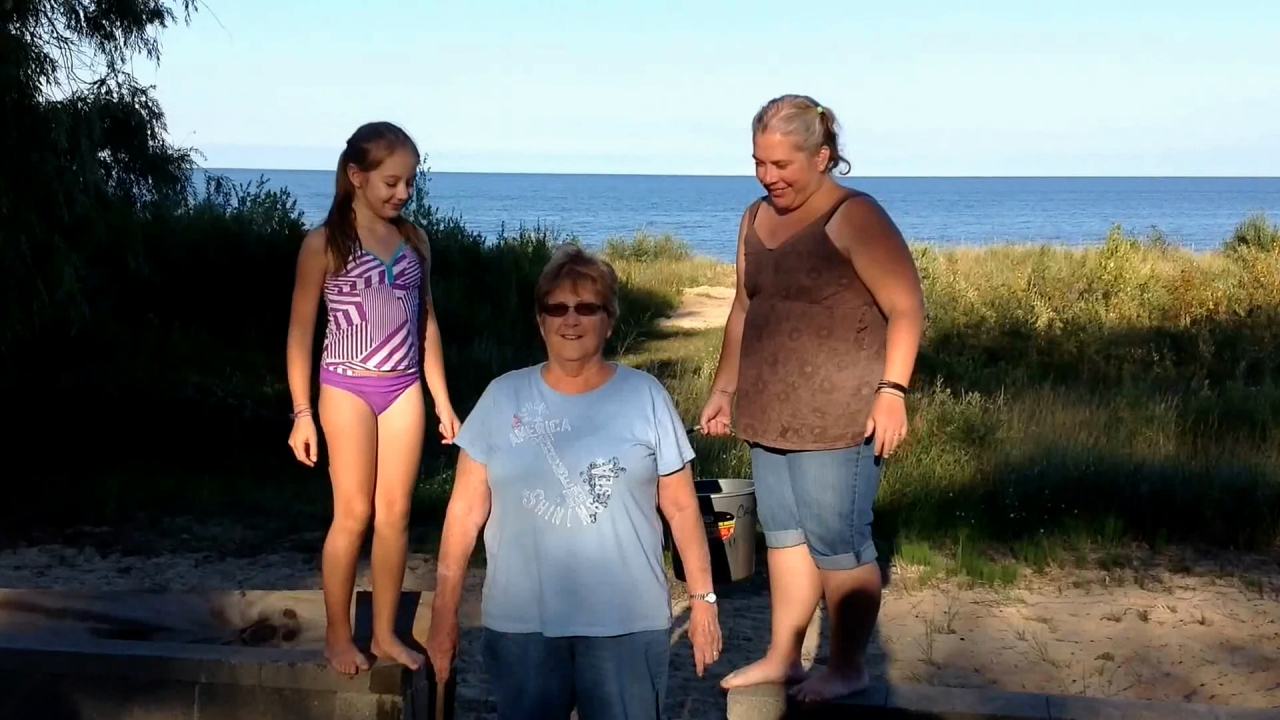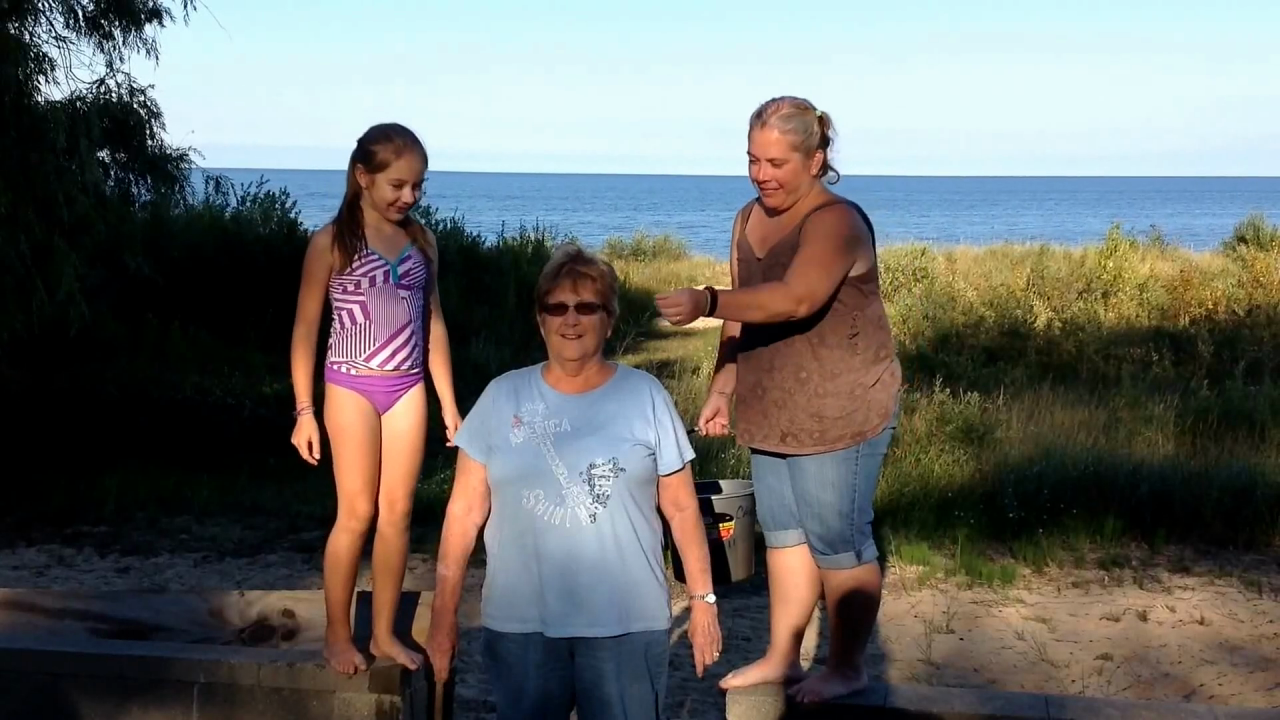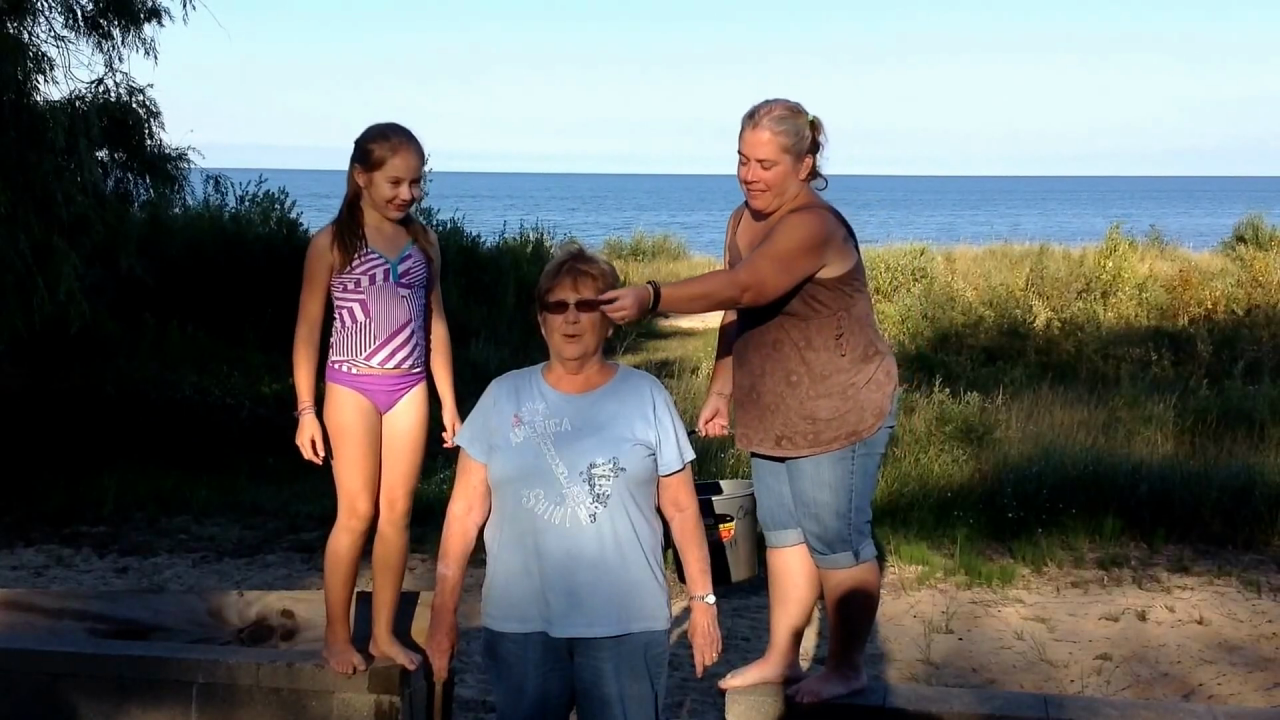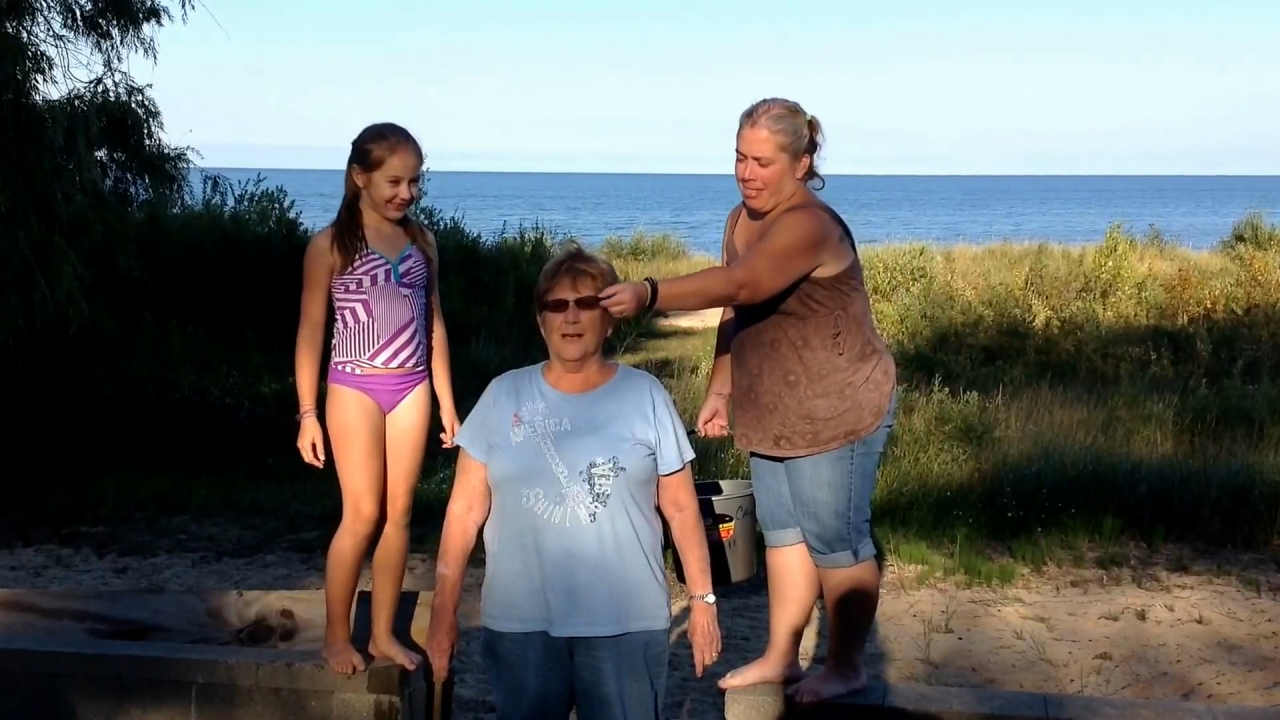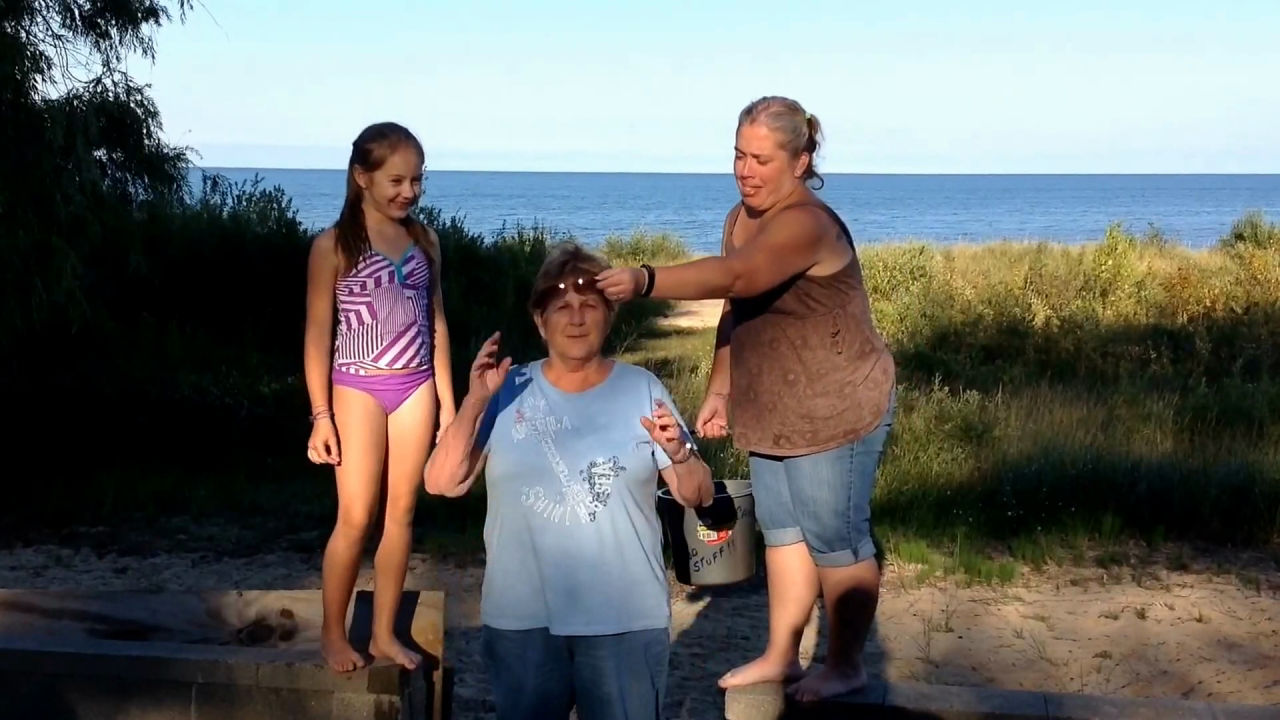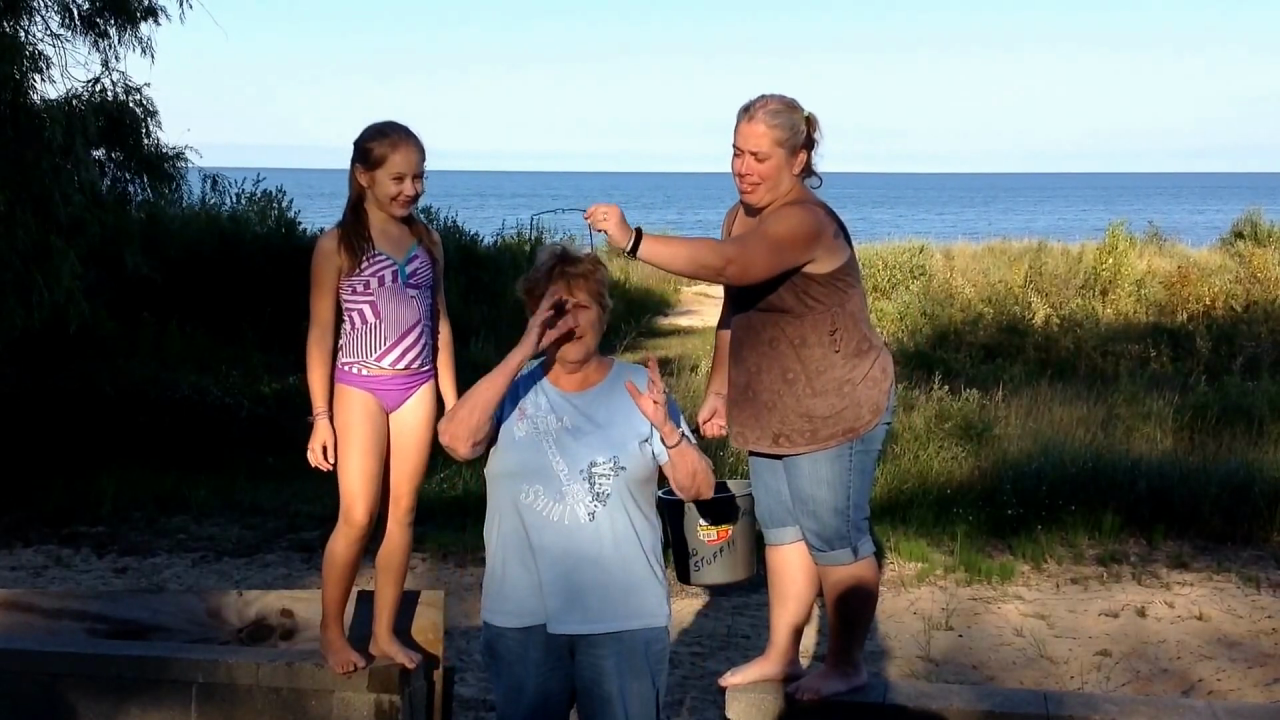
dt=0.5s
person 1, frame 1
left shoulder: (856, 217)
right shoulder: (756, 218)
left elbow: (906, 308)
left wrist: (891, 391)
right wrist: (723, 389)
left hip: (839, 414)
right hip: (772, 412)
left knee: (837, 541)
right knee: (782, 532)
left ankle: (847, 667)
right ankle: (781, 658)
person 1, frame 2
left shoulder: (836, 221)
right shoulder: (750, 219)
left elbow: (794, 298)
left wrist: (704, 302)
right wrist: (722, 389)
left hip: (840, 413)
right hip: (774, 412)
left knee: (837, 540)
right knee: (783, 532)
left ankle: (847, 667)
right ankle: (780, 657)
person 1, frame 3
left shoulder: (814, 226)
right shoulder: (743, 220)
left elbow: (742, 288)
left wrist: (651, 298)
right wrist: (721, 390)
left hip: (838, 412)
right hip: (775, 412)
left knee: (836, 540)
right knee: (783, 532)
left ankle: (846, 667)
right ankle: (781, 656)
person 1, frame 4
left shoulder: (809, 225)
right shoulder: (741, 219)
left elbow: (737, 285)
left wrist: (647, 294)
right wrist: (720, 390)
left hip: (836, 412)
right hip: (773, 412)
left knee: (834, 539)
right knee: (783, 532)
left ankle: (846, 666)
right ankle: (780, 656)
person 1, frame 5
left shoulder: (807, 223)
right shoulder: (741, 218)
left elbow: (732, 275)
left wrist: (643, 281)
right wrist: (719, 390)
left hip: (835, 411)
right hip: (774, 411)
left knee: (835, 539)
right knee: (782, 531)
left ankle: (846, 665)
right ankle: (780, 655)
person 1, frame 6
left shoulder: (805, 221)
right shoulder: (740, 216)
left elbow: (727, 263)
left wrist: (633, 240)
right wrist: (719, 390)
left hip: (834, 410)
right hip: (771, 410)
left knee: (835, 538)
right knee: (782, 530)
left ankle: (846, 664)
right ankle: (781, 655)
person 2, frame 1
left shoulder: (414, 240)
right shoulder: (325, 243)
right elbow: (300, 331)
left wrist: (443, 400)
right wrist: (301, 413)
left hip: (404, 390)
right hip: (348, 390)
left knee: (396, 512)
right knee: (354, 514)
left ankle: (385, 633)
right ankle: (338, 635)
person 2, frame 2
left shoulder: (422, 240)
right shoulder: (332, 241)
right elbow: (306, 327)
left wrist: (449, 401)
right wrist: (304, 410)
left hip: (408, 389)
right hip: (352, 388)
left knee: (398, 512)
right knee: (357, 512)
left ankle: (384, 633)
right ankle: (337, 634)
person 2, frame 3
left shoulder: (424, 241)
right shoulder: (332, 242)
left elbow: (436, 322)
right elbow: (308, 328)
left wrist: (449, 401)
right wrist: (306, 409)
left hip: (409, 389)
right hip: (353, 388)
left knee: (397, 512)
right knee: (357, 512)
left ankle: (383, 633)
right ankle: (336, 635)
person 2, frame 4
left shoulder: (421, 241)
right shoulder: (331, 244)
right elbow: (310, 331)
left wrist: (447, 400)
right wrist: (307, 413)
left hip: (411, 390)
right hip: (355, 389)
left knee: (399, 513)
right knee: (363, 514)
left ankle: (383, 633)
right ankle: (336, 635)
person 2, frame 5
left shoulder: (424, 241)
right shoulder: (334, 245)
right elbow: (318, 333)
left wrist: (448, 400)
right wrist: (321, 414)
left hip: (414, 389)
right hip: (358, 389)
left knee: (401, 513)
right knee: (356, 517)
left ankle: (384, 633)
right ankle: (333, 632)
person 2, frame 6
left shoulder: (427, 240)
right shoulder: (338, 244)
right elbow: (321, 333)
left wrist: (452, 400)
right wrist: (321, 416)
left hip: (417, 389)
right hip: (361, 389)
left knee: (402, 513)
right knee: (356, 516)
left ankle: (384, 633)
right ankle: (331, 630)
person 3, frame 1
left shoulder: (646, 396)
right shoulder: (503, 397)
left elbow: (681, 507)
right elbow: (466, 511)
left wrist: (703, 598)
right wrist: (445, 612)
left hip: (628, 624)
right hip: (521, 624)
person 3, frame 2
left shoulder: (646, 396)
right shoulder: (501, 397)
left elbow: (681, 508)
right elbow: (465, 511)
left wrist: (702, 599)
right wrist: (443, 612)
left hip: (627, 623)
right hip: (520, 624)
person 3, frame 3
left shoulder: (646, 395)
right shoulder: (503, 396)
left elbow: (681, 507)
right elbow: (466, 510)
left wrist: (702, 599)
right wrist: (444, 610)
left hip: (627, 622)
right hip: (520, 622)
person 3, frame 4
left shoulder: (645, 395)
right shoulder: (503, 395)
left elbow: (680, 506)
right elbow: (465, 509)
left wrist: (702, 598)
right wrist: (444, 609)
left hip: (626, 621)
right hip: (520, 621)
person 3, frame 5
left shoulder: (640, 390)
right shoulder: (507, 393)
left elbow: (698, 494)
right elbow: (443, 481)
left wrist: (678, 449)
right wrist: (475, 402)
left hip: (625, 617)
right hip: (522, 617)
person 3, frame 6
left shoulder: (638, 386)
right shoulder: (511, 389)
left elbow: (698, 487)
right elbow: (456, 440)
left wrist: (665, 427)
right wrist: (520, 352)
left hip: (624, 617)
right hip: (522, 616)
